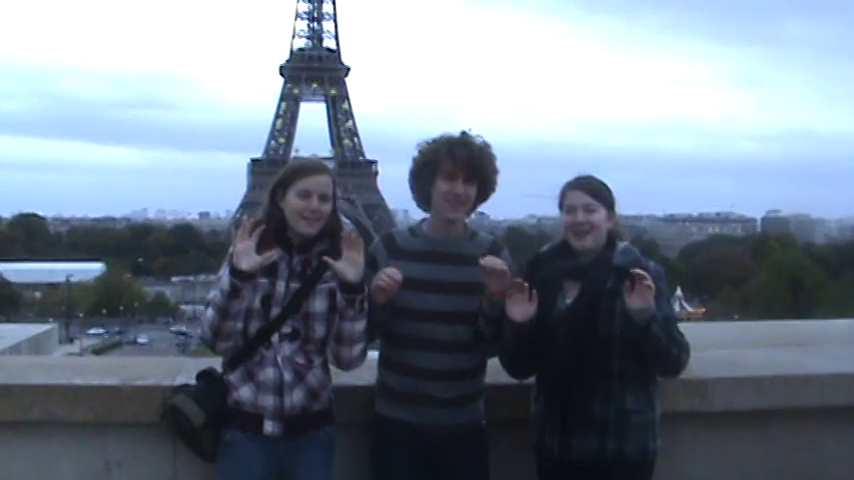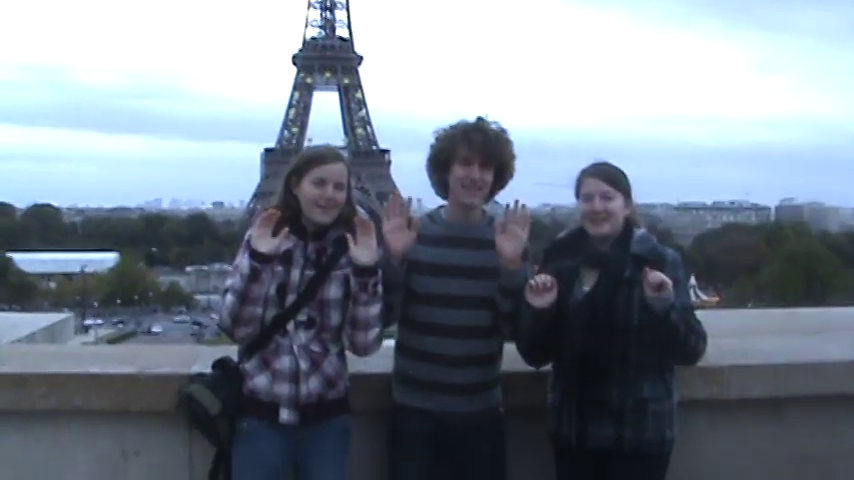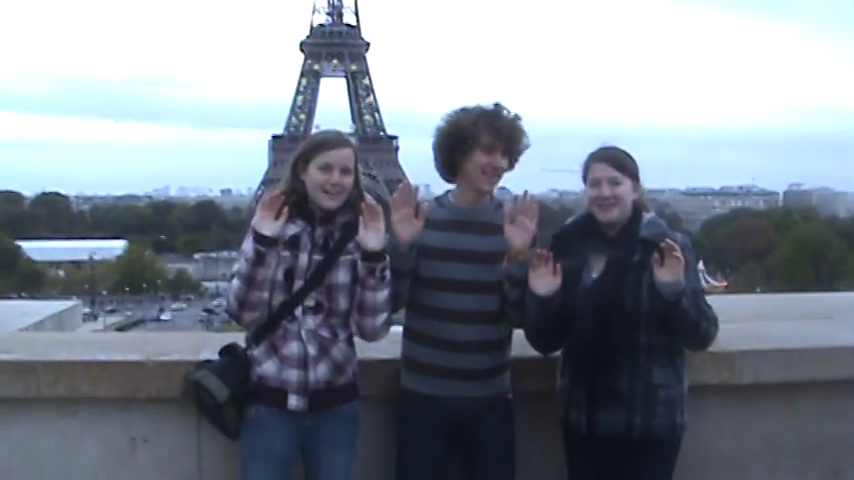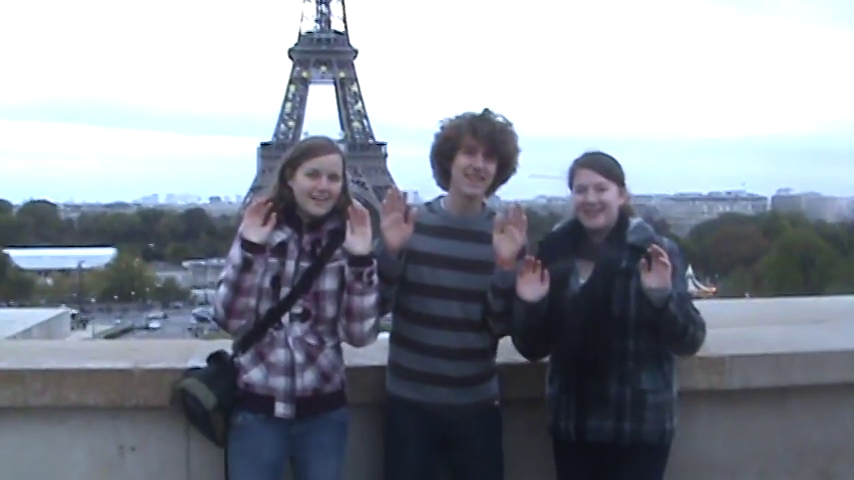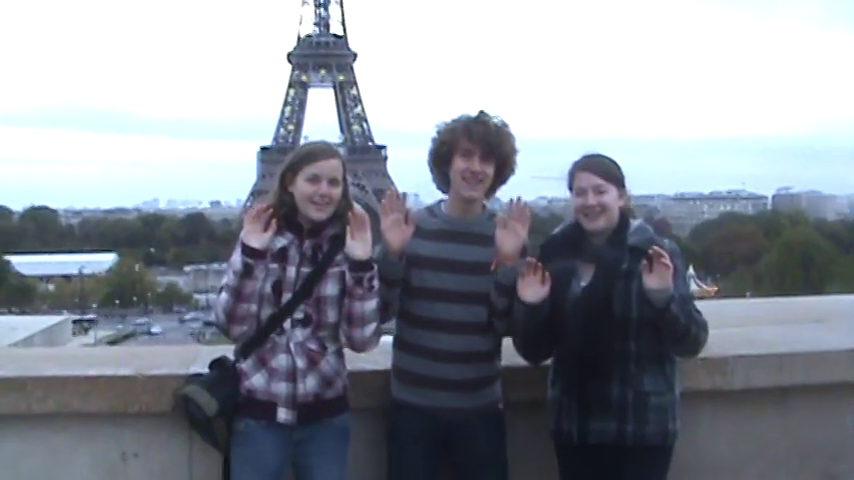
dt=0.5s
person 1, frame 1
left shoulder: (491, 255)
right shoulder: (390, 248)
left elbow: (491, 347)
left wrist: (496, 296)
right wrist: (378, 300)
left hip: (464, 423)
right hip: (398, 419)
person 1, frame 2
left shoulder: (507, 239)
right shoulder: (412, 233)
left elbow: (511, 328)
right elbow: (384, 315)
left wrist: (512, 264)
right wrist: (394, 258)
left hip: (481, 410)
right hip: (415, 407)
person 1, frame 3
left shoulder: (515, 224)
right shoulder: (421, 218)
left elbow: (517, 316)
right elbow: (392, 301)
left wrist: (519, 254)
right wrist: (402, 246)
left hip: (490, 396)
right hip: (424, 394)
person 1, frame 4
left shoulder: (504, 234)
right shoulder: (411, 223)
left elbow: (501, 325)
left wrist: (506, 263)
right wrist: (391, 250)
left hip: (477, 403)
right hip: (410, 400)
person 1, frame 5
left shoulder: (506, 235)
right shoulder: (413, 227)
left elbow: (507, 325)
right elbow: (381, 310)
left wrist: (508, 260)
right wrist: (392, 253)
left hip: (480, 407)
right hip: (414, 405)
person 2, frame 1
left shoulder: (336, 264)
right shoulder: (250, 252)
left elbow: (348, 357)
right elbow: (218, 341)
left wrist: (353, 287)
right wrist: (238, 275)
left hip: (311, 432)
right hip: (247, 427)
person 2, frame 2
left shoulder: (350, 250)
right shoulder: (263, 238)
left elbow: (364, 343)
right elbow: (236, 329)
left wrist: (366, 272)
right wrist: (257, 259)
left hip: (327, 420)
right hip: (262, 416)
person 2, frame 3
left shoulder: (358, 234)
right shoulder: (272, 225)
left elbow: (372, 328)
right elbow: (243, 313)
left wrist: (374, 255)
right wrist: (262, 243)
left hip: (335, 406)
right hip: (270, 402)
person 2, frame 4
left shoulder: (345, 240)
right shoulder: (259, 230)
left elbow: (360, 333)
right elbow: (231, 320)
left wrist: (360, 260)
right wrist: (249, 248)
left hip: (323, 412)
right hip: (258, 409)
person 2, frame 5
left shoulder: (346, 247)
right shoulder: (261, 238)
left elbow: (361, 339)
right elbow: (233, 326)
left wrist: (361, 265)
right wrist: (250, 255)
left hip: (325, 418)
right hip: (259, 415)
person 3, frame 1
left shoulder: (640, 274)
right shoulder: (544, 273)
left elbow: (673, 363)
right elbow: (520, 368)
left wrist: (645, 316)
right wrist: (518, 325)
left hip: (624, 446)
right hip: (556, 443)
person 3, frame 2
left shoulder: (660, 261)
right shoulder: (561, 260)
left elbow: (691, 351)
right elbow: (536, 355)
left wrist: (664, 305)
right wrist: (537, 311)
left hip: (641, 434)
right hip: (574, 431)
person 3, frame 3
left shoulder: (667, 246)
right shoulder: (569, 246)
left elbow: (701, 336)
right elbow: (546, 342)
left wrist: (675, 290)
right wrist: (542, 299)
left hip: (651, 420)
right hip: (583, 418)
person 3, frame 4
left shoulder: (654, 251)
right shoulder: (556, 252)
left elbow: (689, 341)
right elbow: (533, 348)
left wrist: (662, 295)
right wrist: (529, 305)
left hip: (639, 426)
right hip: (572, 424)
person 3, frame 5
left shoulder: (654, 254)
right shoulder: (556, 255)
left elbow: (692, 342)
right elbow: (535, 351)
left wrist: (664, 296)
right wrist: (530, 307)
left hip: (642, 426)
right hip: (574, 426)
